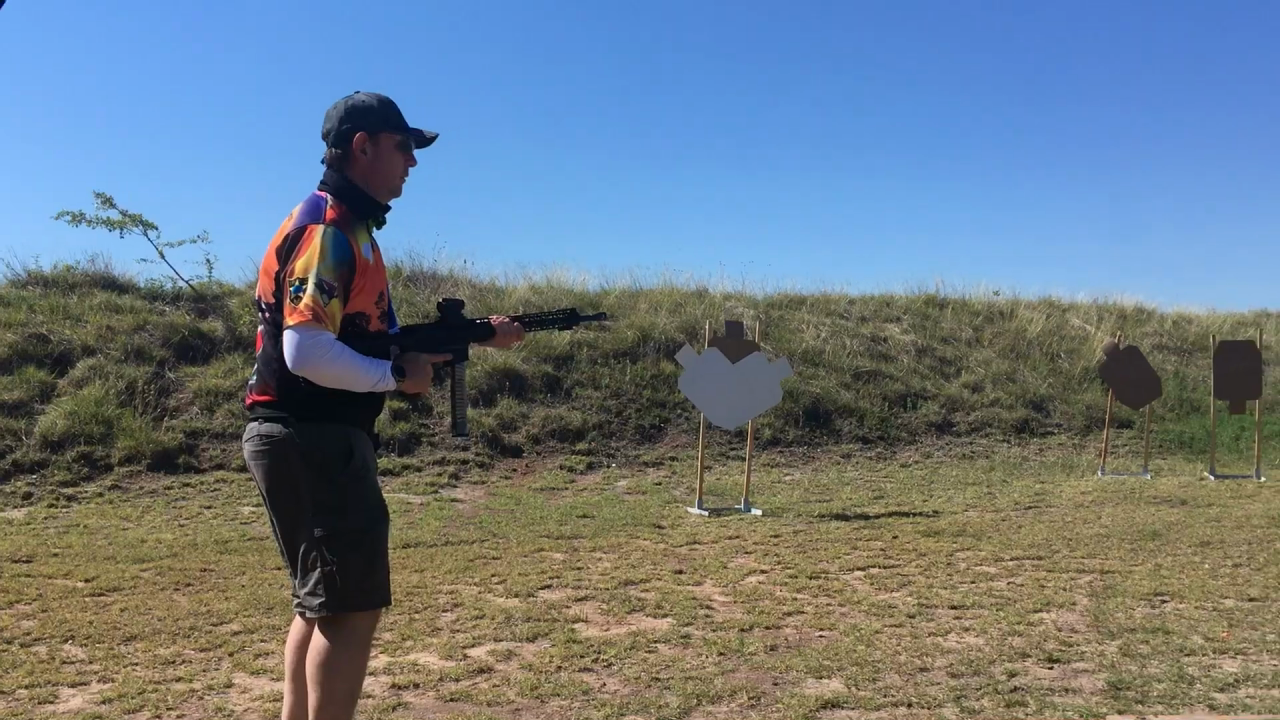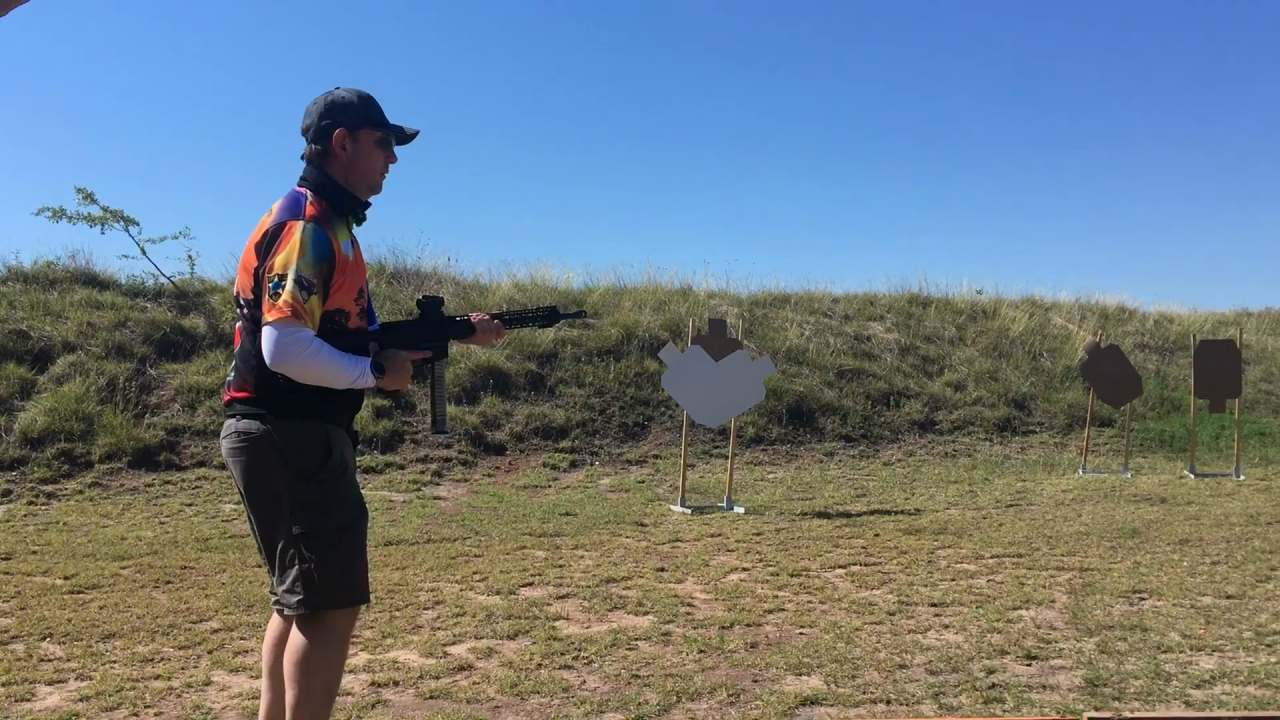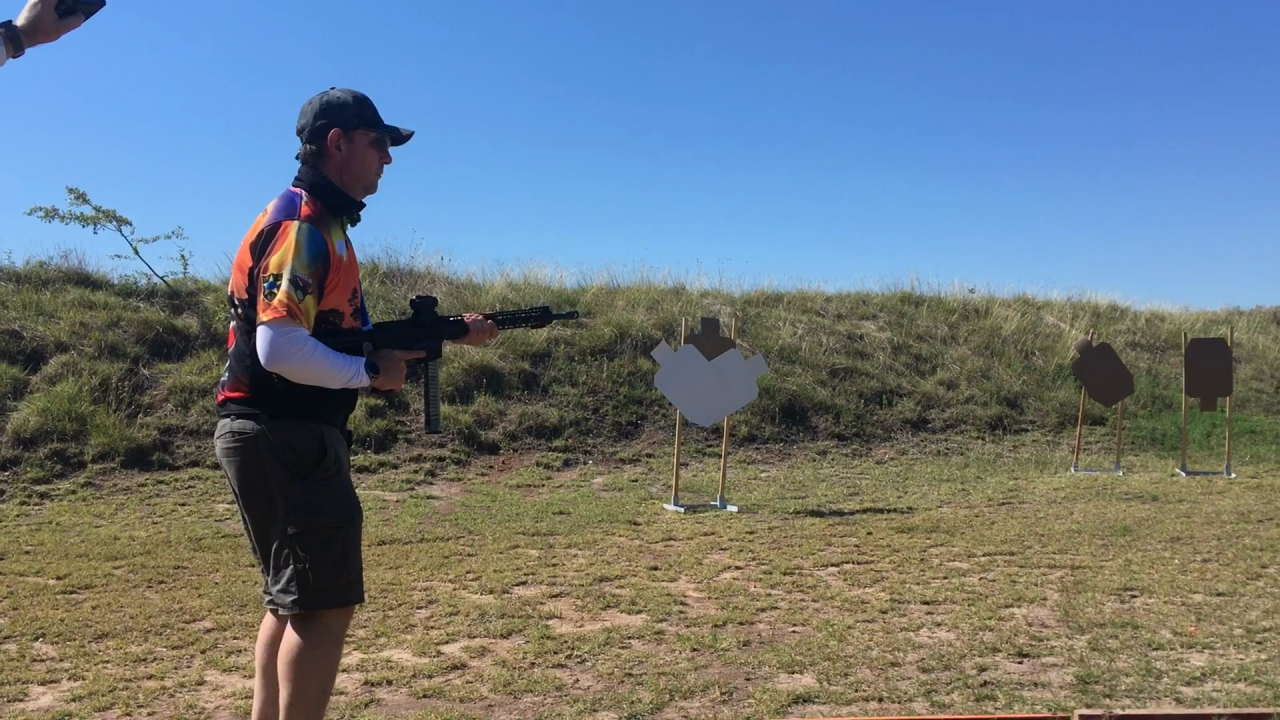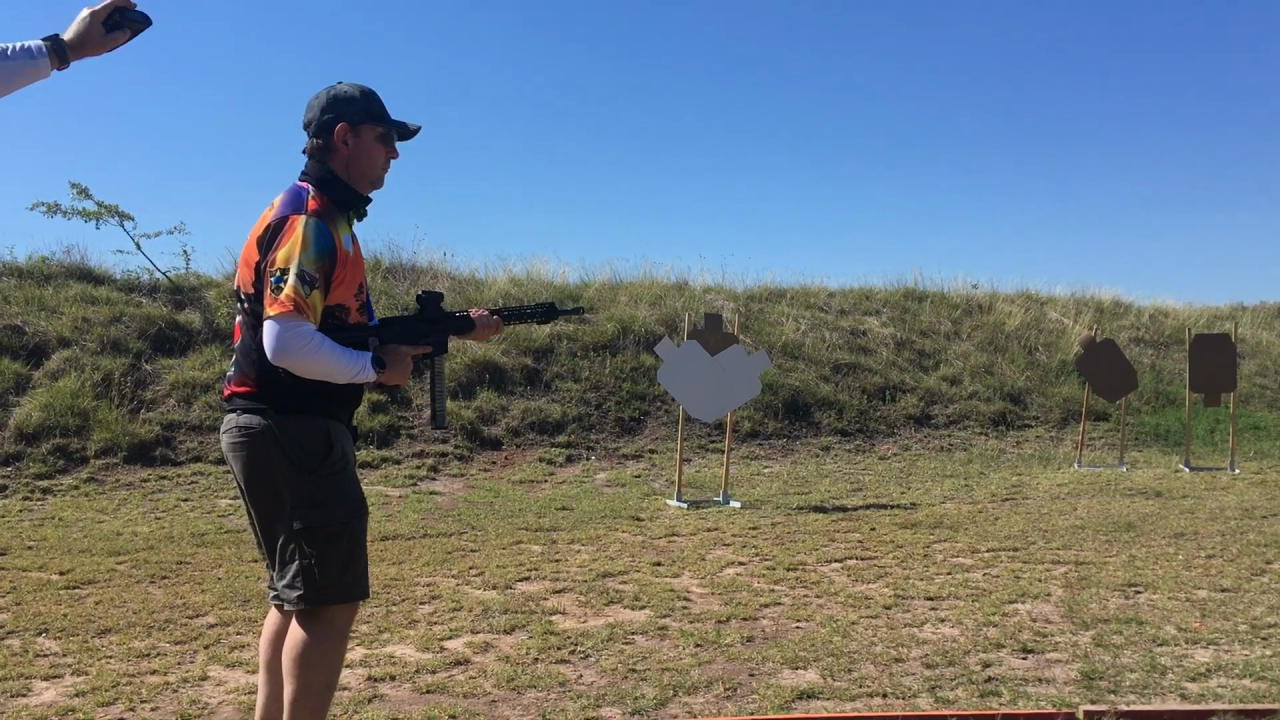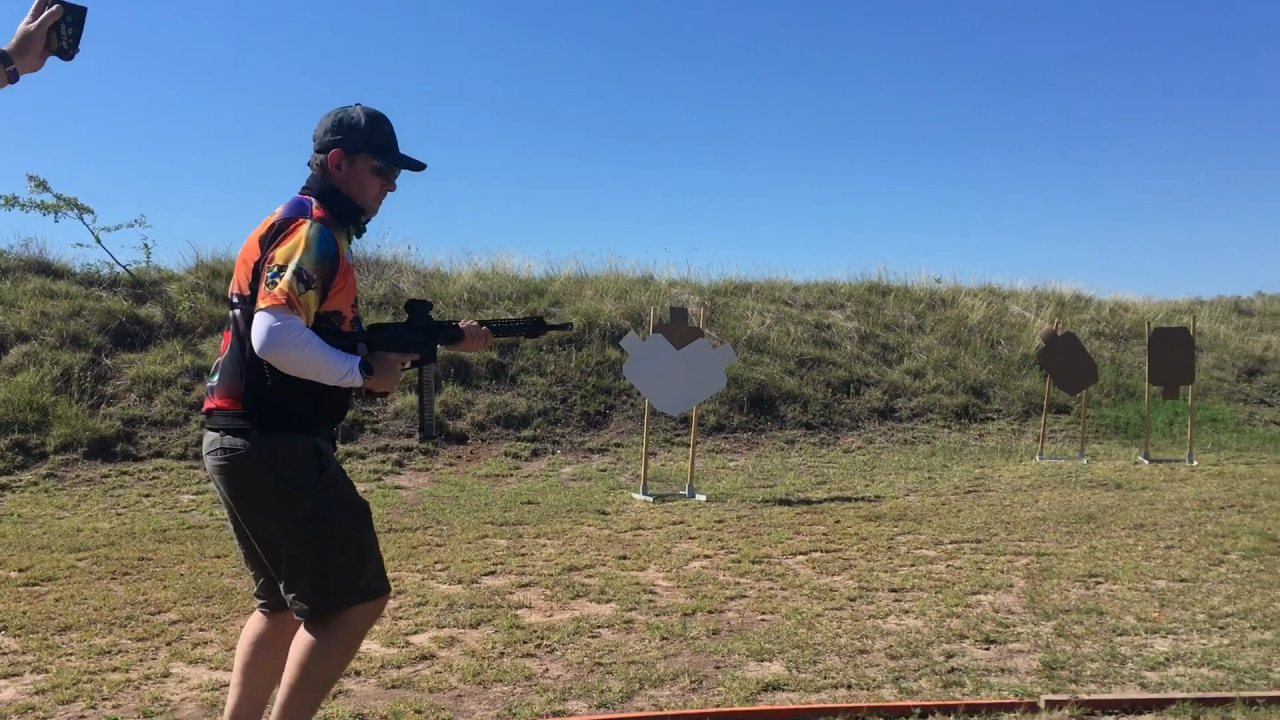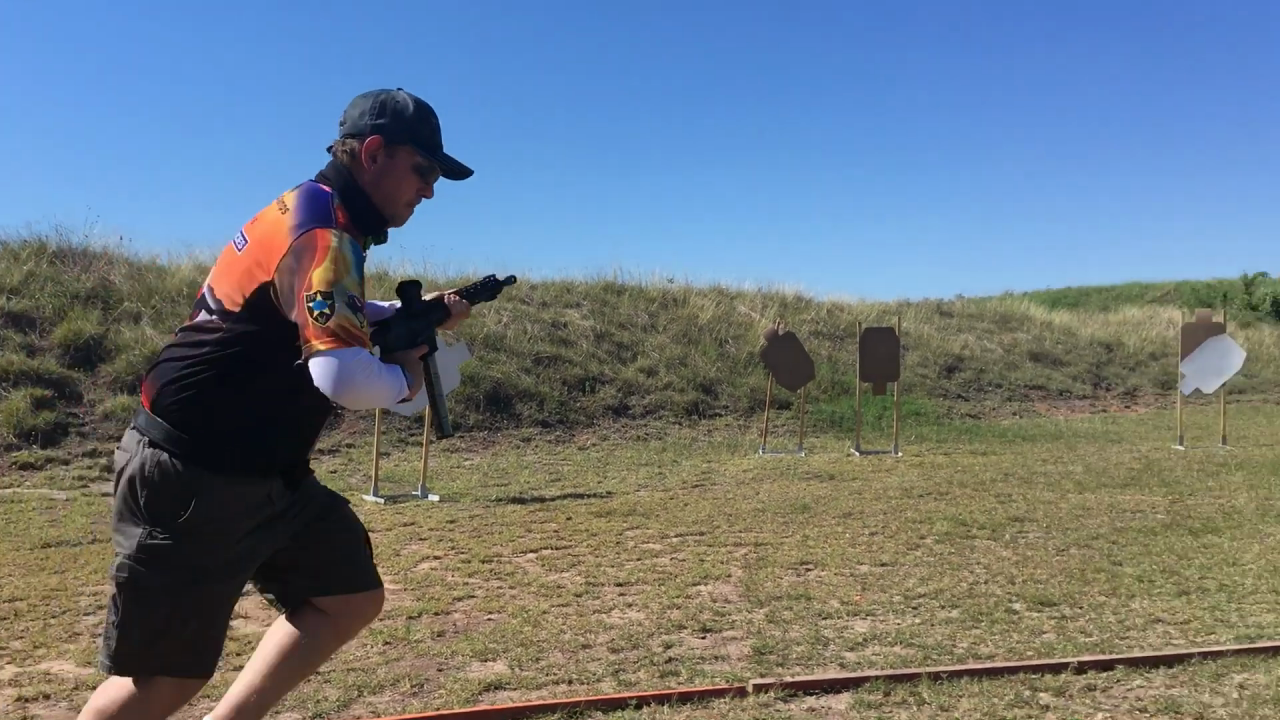
dt=0.5s
person 1, frame 1
left shoulder: (351, 228)
right shoulder: (326, 227)
left elbow: (371, 338)
right elbow: (306, 353)
left wrist: (475, 336)
right wrist: (397, 376)
left hip: (314, 442)
right hip: (312, 443)
left knee: (321, 603)
right knee: (352, 607)
person 1, frame 2
left shoulder: (329, 224)
right shoulder: (305, 224)
left elbow: (355, 335)
right elbow: (285, 349)
left wrist: (458, 332)
right wrist: (377, 373)
left hip: (289, 438)
right hip: (291, 438)
left knee: (300, 600)
right knee: (330, 604)
person 1, frame 3
left shoulder: (325, 225)
right shoulder: (299, 225)
left elbow: (350, 335)
right elbow: (279, 349)
left wrist: (448, 333)
right wrist: (371, 374)
left hip: (282, 438)
right hip: (285, 439)
left knee: (292, 599)
right knee: (325, 604)
person 1, frame 4
left shoulder: (329, 219)
right shoulder: (307, 220)
left elbow: (351, 331)
right elbow: (287, 343)
left wrist: (454, 329)
right wrist: (378, 368)
left hip: (282, 434)
right hip: (291, 434)
left knee: (297, 596)
right knee: (329, 600)
person 1, frame 5
left shoulder: (308, 232)
right shoulder: (313, 231)
left elbow: (329, 342)
right elbow: (275, 338)
left wrist: (444, 342)
right wrist: (365, 371)
left hip: (244, 445)
right hip: (270, 448)
left knee: (288, 604)
right knee: (355, 601)
person 1, frame 6
left shoulder: (320, 220)
right shoulder: (321, 235)
right elbow: (343, 379)
right wrist: (406, 377)
left hip: (257, 473)
right hip: (186, 472)
left knee: (353, 600)
